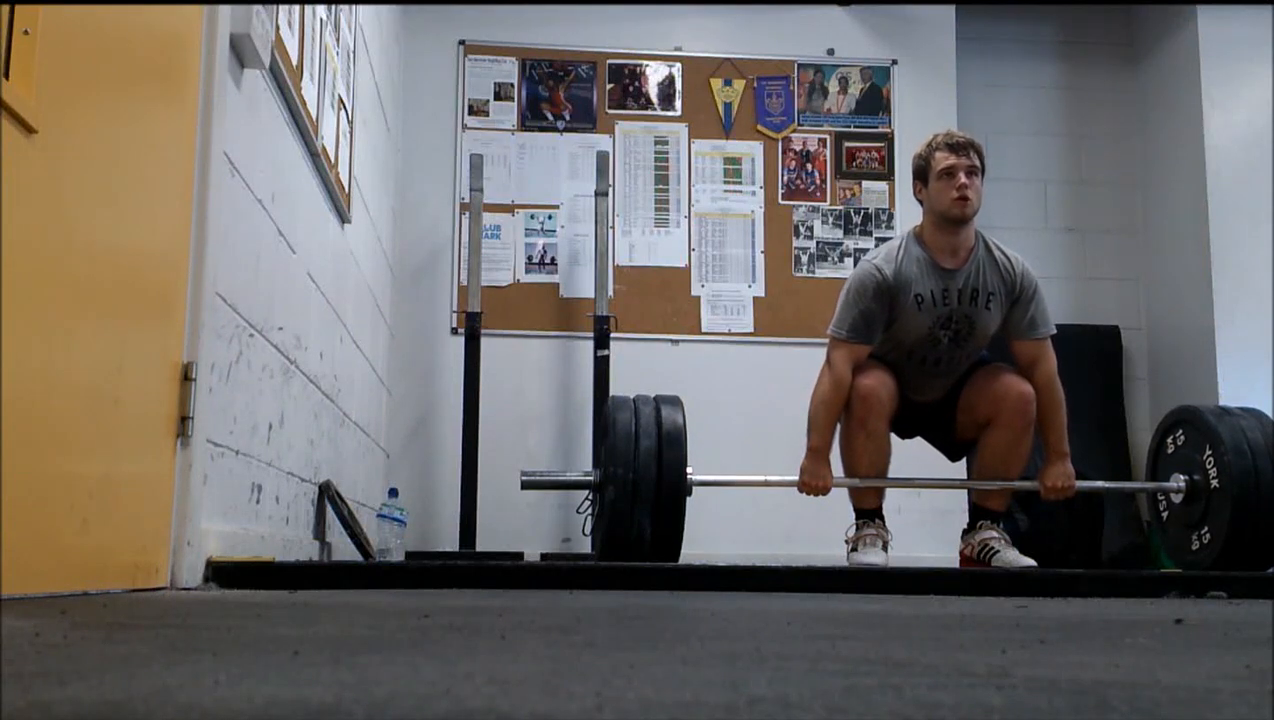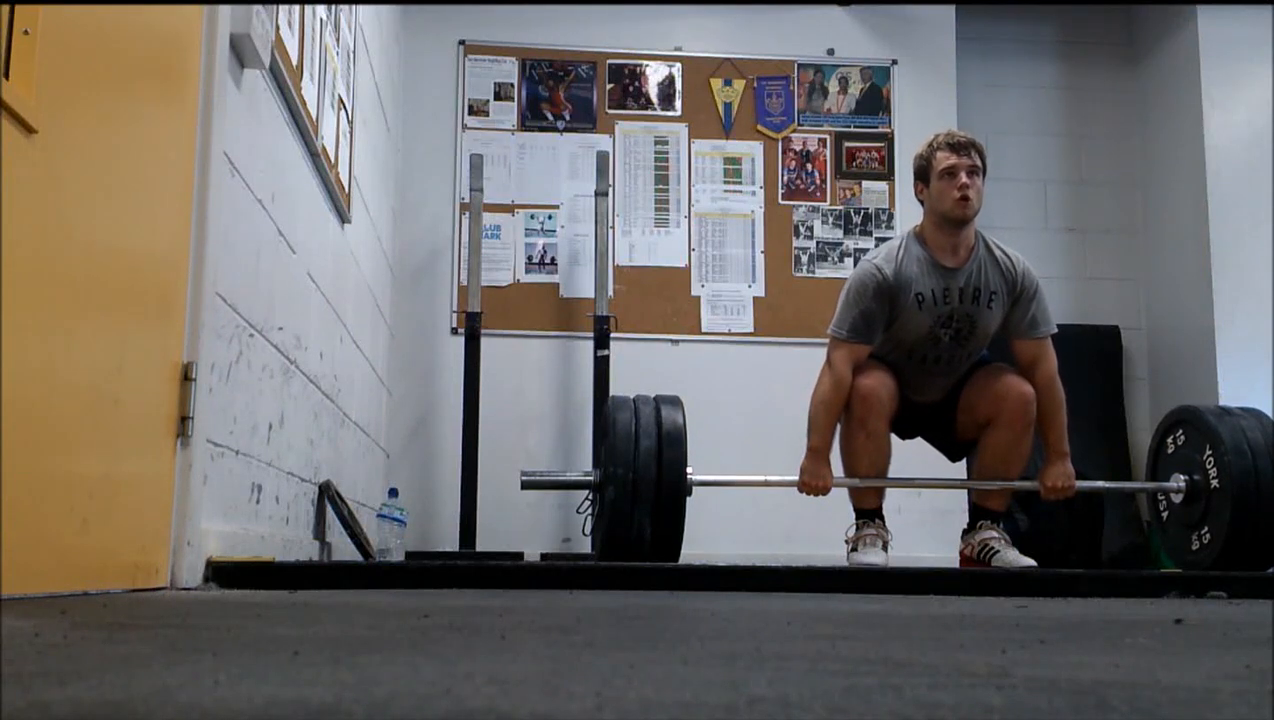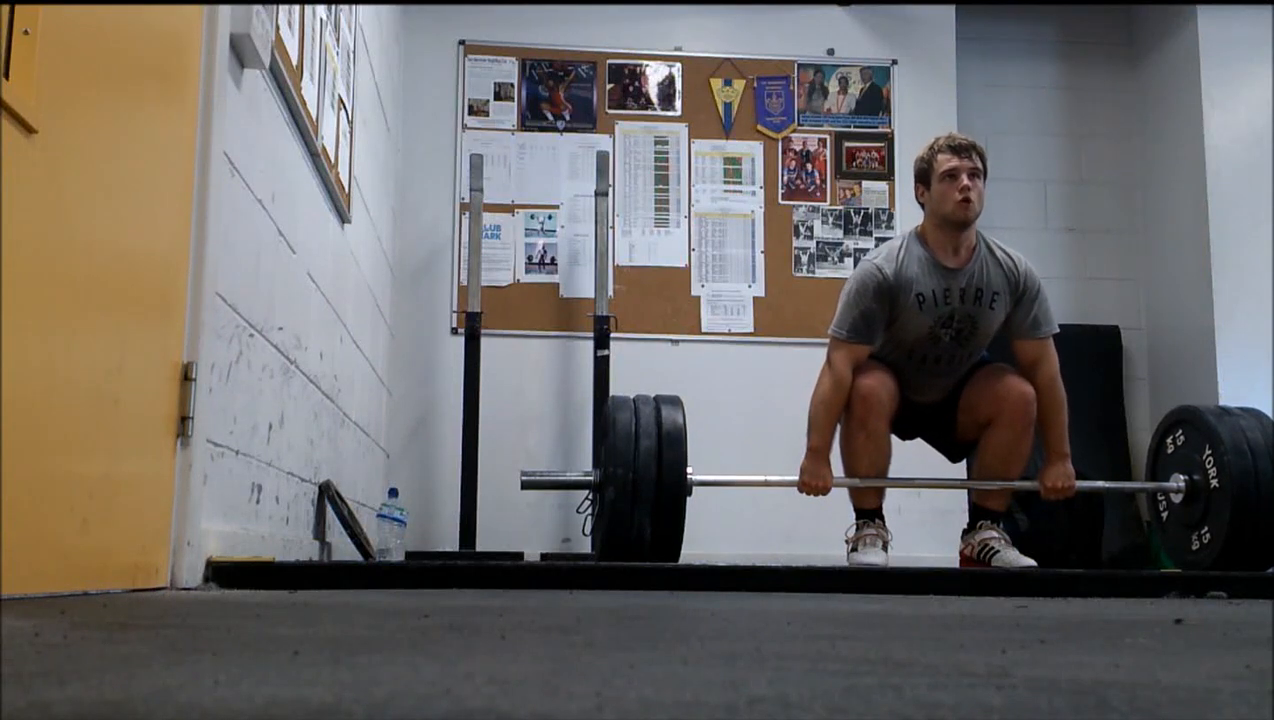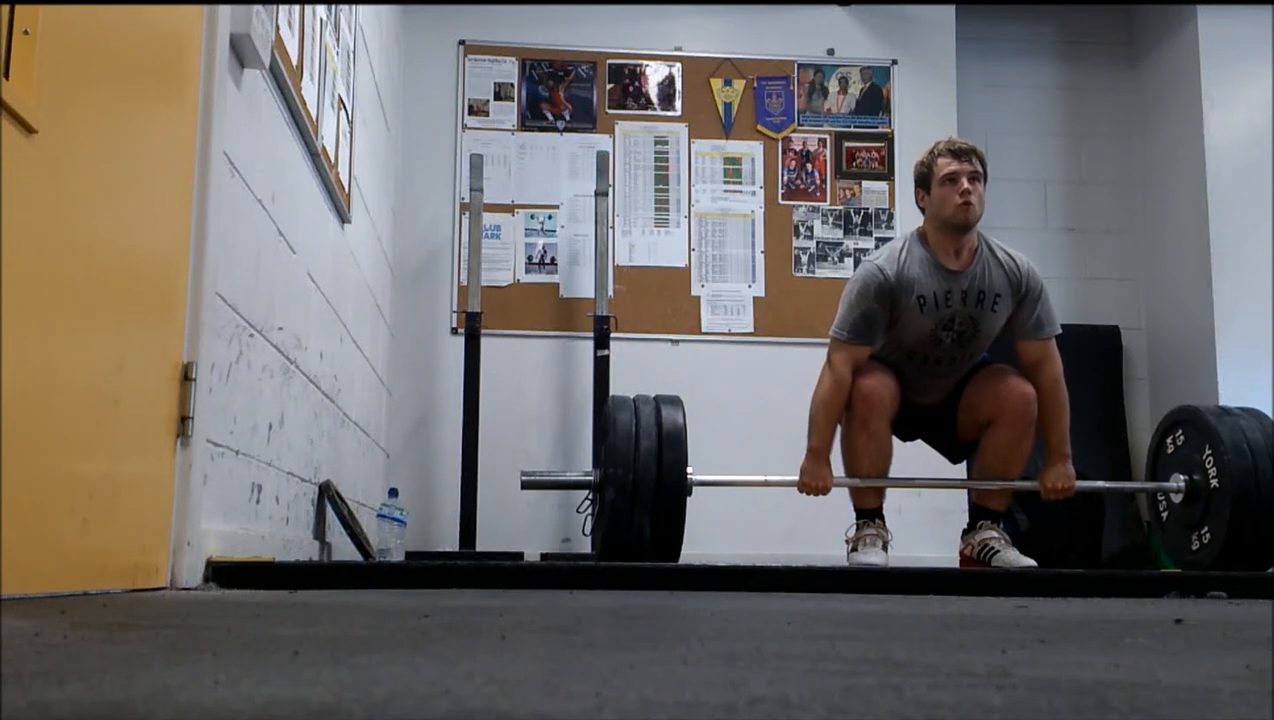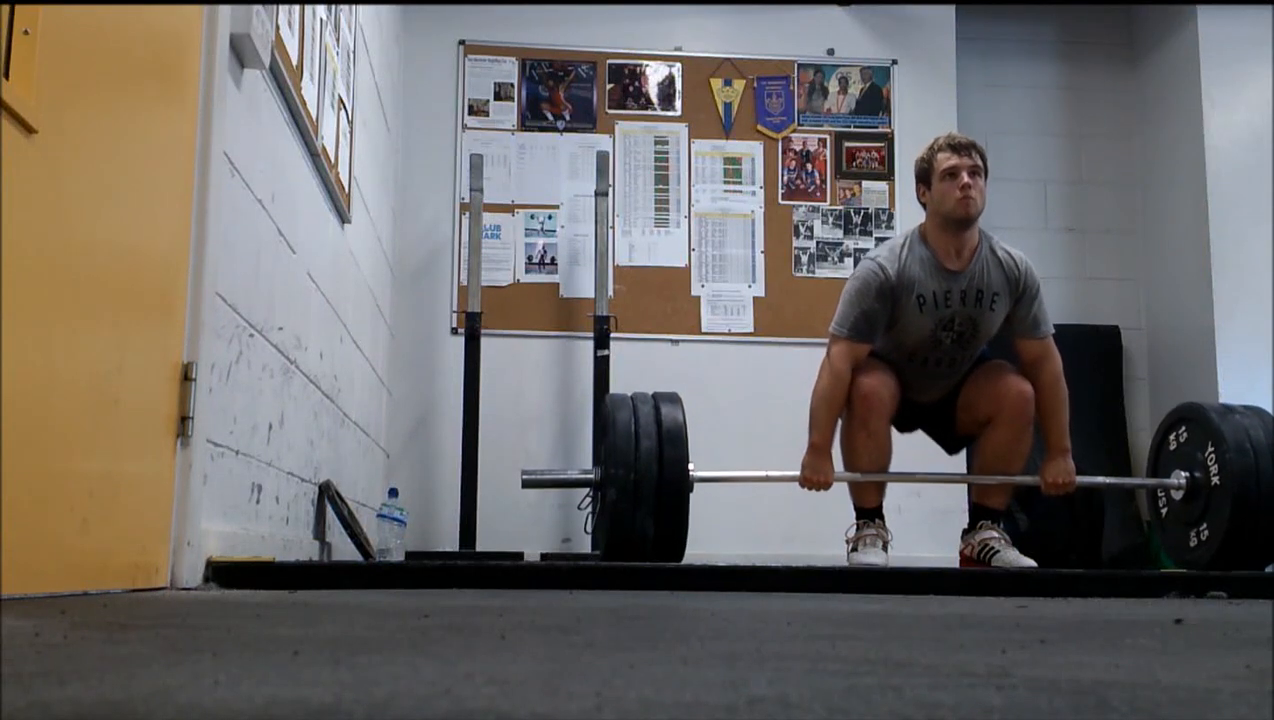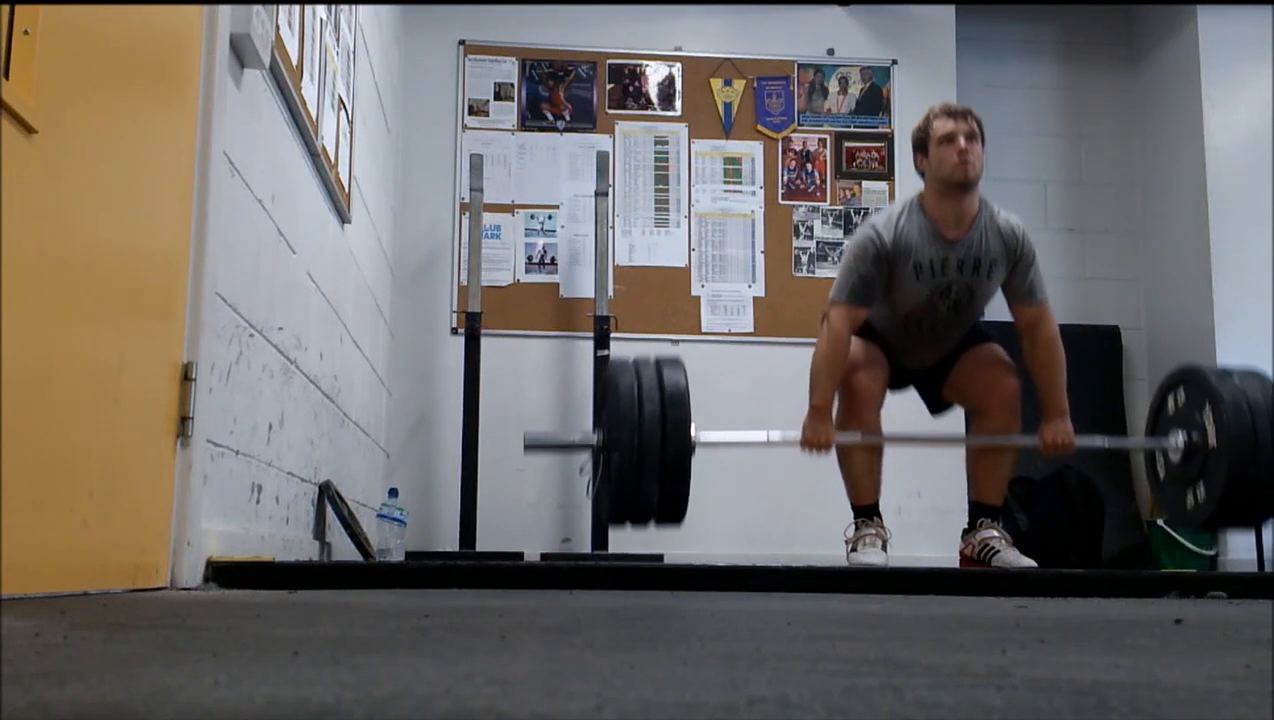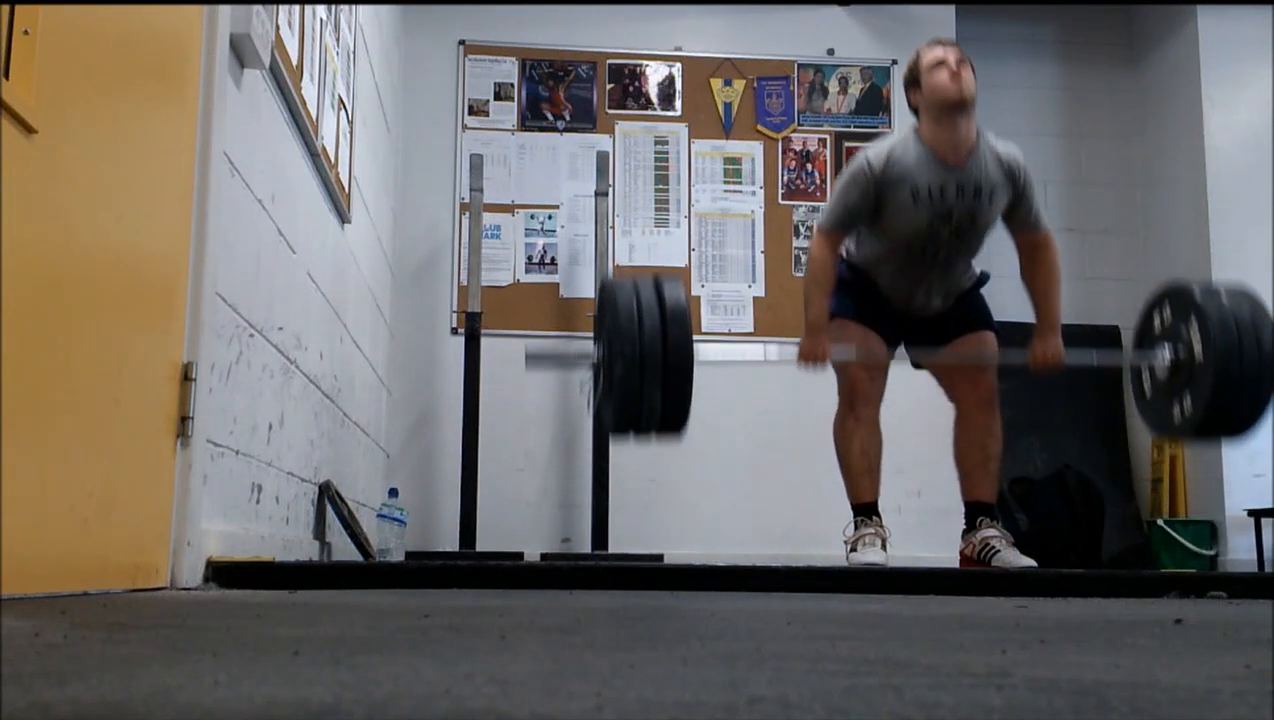
dt=0.2s
person 1, frame 1
left shoulder: (1011, 272)
right shoulder: (882, 270)
left elbow: (1041, 366)
right elbow: (839, 364)
left wrist: (1058, 458)
right wrist: (816, 457)
left hip: (956, 392)
right hip: (889, 389)
left knee: (1018, 395)
right knee: (866, 389)
left ankle: (983, 532)
right ankle: (868, 529)
person 1, frame 2
left shoulder: (1011, 272)
right shoulder: (882, 270)
left elbow: (1041, 366)
right elbow: (839, 365)
left wrist: (1058, 458)
right wrist: (816, 456)
left hip: (957, 393)
right hip: (889, 388)
left knee: (1019, 397)
right knee: (866, 391)
left ankle: (982, 533)
right ankle: (868, 530)
person 1, frame 3
left shoulder: (1013, 272)
right shoulder: (883, 270)
left elbow: (1042, 366)
right elbow: (839, 365)
left wrist: (1058, 458)
right wrist: (816, 457)
left hip: (957, 394)
right hip: (889, 392)
left knee: (1019, 397)
right knee: (866, 390)
left ankle: (983, 532)
right ankle: (868, 530)
person 1, frame 4
left shoulder: (1015, 273)
right shoulder: (885, 271)
left elbow: (1045, 365)
right elbow: (839, 365)
left wrist: (1059, 459)
right wrist: (816, 457)
left hip: (957, 394)
right hip: (889, 391)
left knee: (1020, 397)
right knee: (867, 390)
left ankle: (983, 532)
right ankle: (868, 530)
person 1, frame 5
left shoulder: (1012, 268)
right shoulder: (886, 268)
left elbow: (1043, 360)
right elbow: (840, 360)
left wrist: (1059, 455)
right wrist: (818, 454)
left hip: (955, 384)
right hip: (888, 373)
left knee: (1018, 396)
right knee: (868, 392)
left ankle: (983, 532)
right ankle: (868, 531)
person 1, frame 6
left shoulder: (1007, 234)
right shoulder: (885, 233)
left elbow: (1037, 325)
right elbow: (839, 322)
left wrist: (1055, 415)
right wrist: (819, 414)
left hip: (952, 338)
right hip: (879, 334)
left knee: (1002, 394)
right knee: (860, 387)
left ankle: (983, 534)
right ankle: (867, 531)
person 1, frame 7
left shoulder: (1005, 164)
right shoulder: (884, 163)
left elbow: (1037, 244)
right elbow: (826, 240)
left wrist: (1049, 330)
right wrist: (816, 328)
left hip: (948, 296)
right hip: (869, 290)
left knee: (979, 391)
right knee: (859, 385)
left ankle: (982, 530)
right ankle: (866, 529)
